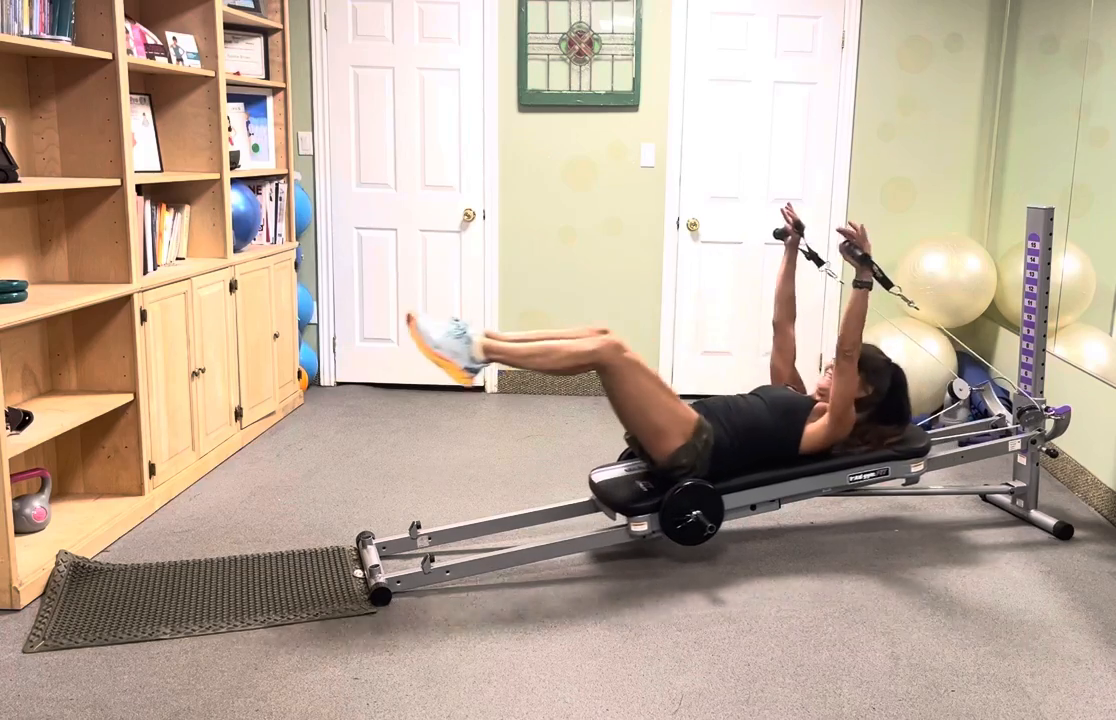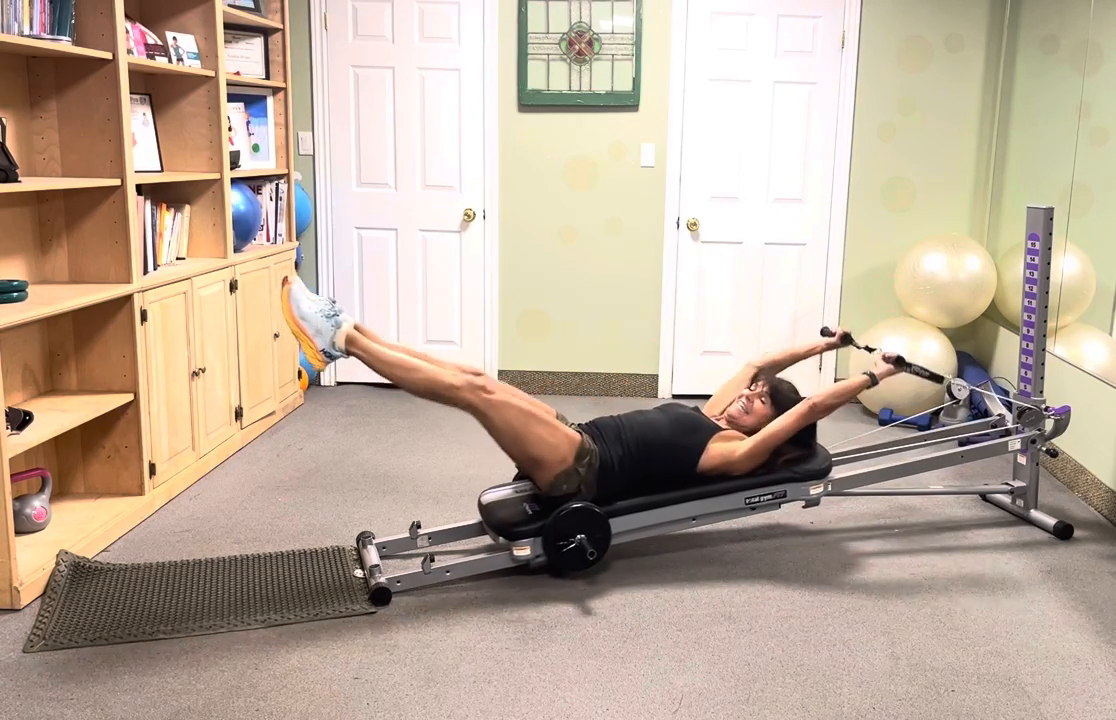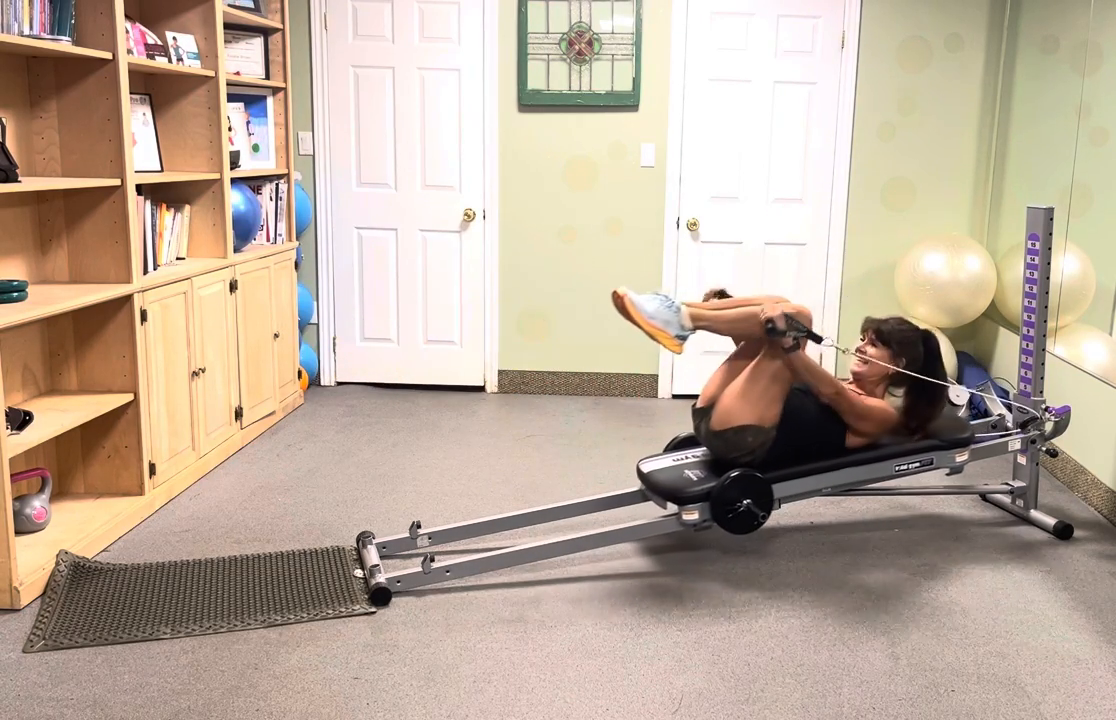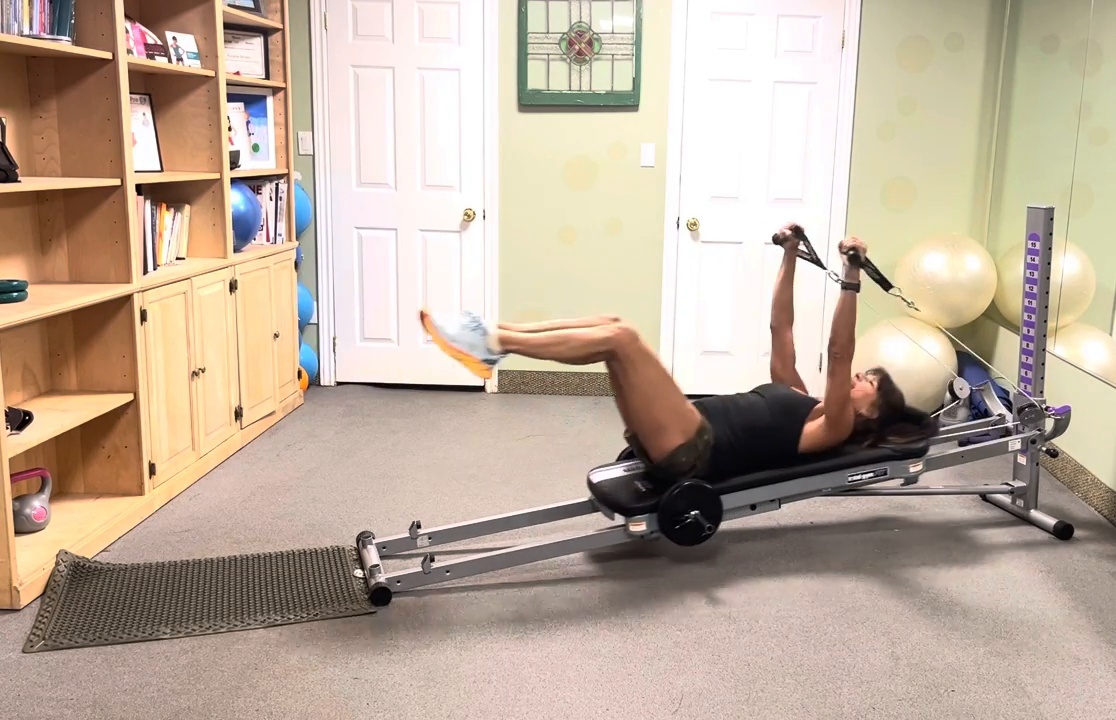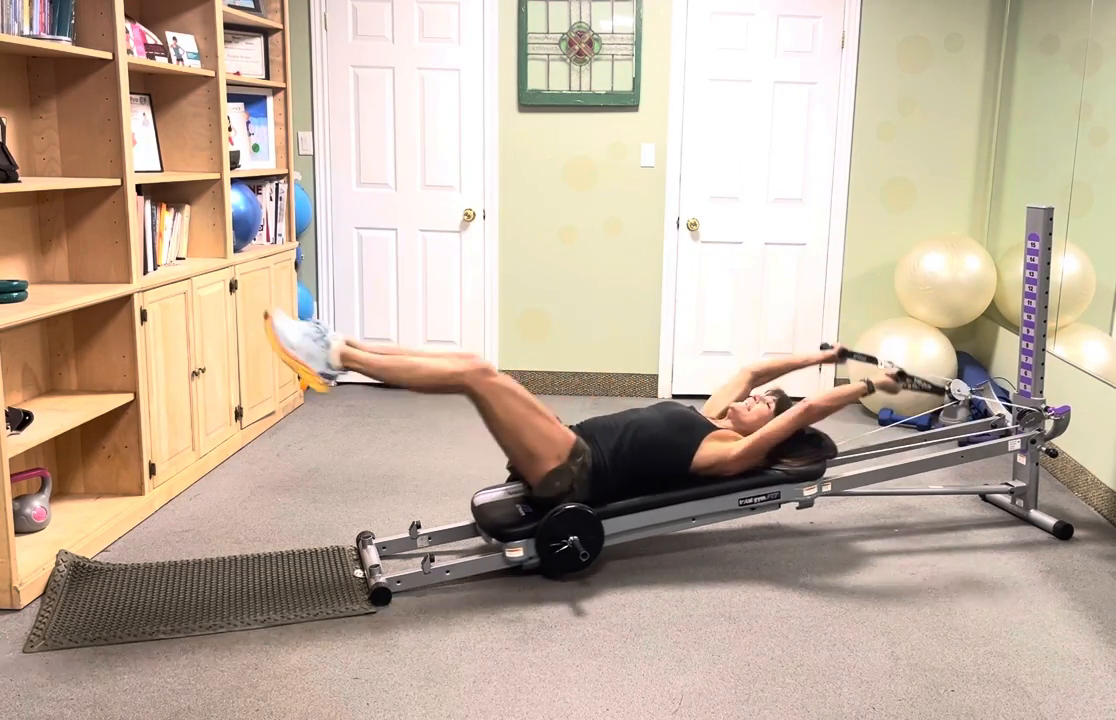
dt=1s
person 1, frame 1
left shoulder: (837, 426)
right shoulder: (792, 393)
left elbow: (847, 350)
right elbow: (782, 322)
left wrist: (861, 278)
right wrist: (792, 249)
left hip: (693, 453)
right hip: (681, 436)
left knee: (607, 348)
right knee: (599, 337)
left ankle: (479, 351)
right ankle: (482, 344)
person 1, frame 2
left shoulder: (739, 452)
right shoulder: (711, 420)
left elbow: (807, 407)
right elbow: (757, 365)
left wrist: (870, 378)
right wrist: (824, 346)
left hip: (584, 472)
right hip: (580, 442)
left knee: (475, 390)
right knee: (475, 378)
left ankle: (344, 338)
right ankle: (348, 335)
person 1, frame 3
left shoulder: (881, 416)
right shoulder: (840, 397)
left elbow: (828, 392)
left wrist: (787, 342)
left hip: (743, 438)
right hip: (714, 420)
left knee: (791, 317)
right knee: (776, 309)
left ankle: (683, 320)
right ankle: (683, 316)
person 1, frame 4
left shoulder: (834, 429)
right shoulder: (795, 396)
left elbow: (840, 352)
right elbow: (780, 326)
left wrist: (850, 278)
right wrist: (788, 258)
left hip: (691, 452)
right hip: (669, 438)
left knee: (620, 336)
right knee: (611, 326)
left ankle: (495, 344)
right ankle: (496, 336)
person 1, frame 5
left shoulder: (734, 454)
right shoulder: (712, 422)
left elbow: (800, 414)
right elbow: (753, 369)
left wrist: (866, 387)
right wrist: (821, 357)
left hip: (573, 473)
right hip: (571, 445)
left knee: (476, 372)
right knee: (471, 366)
left ankle: (338, 357)
right ankle: (340, 349)
